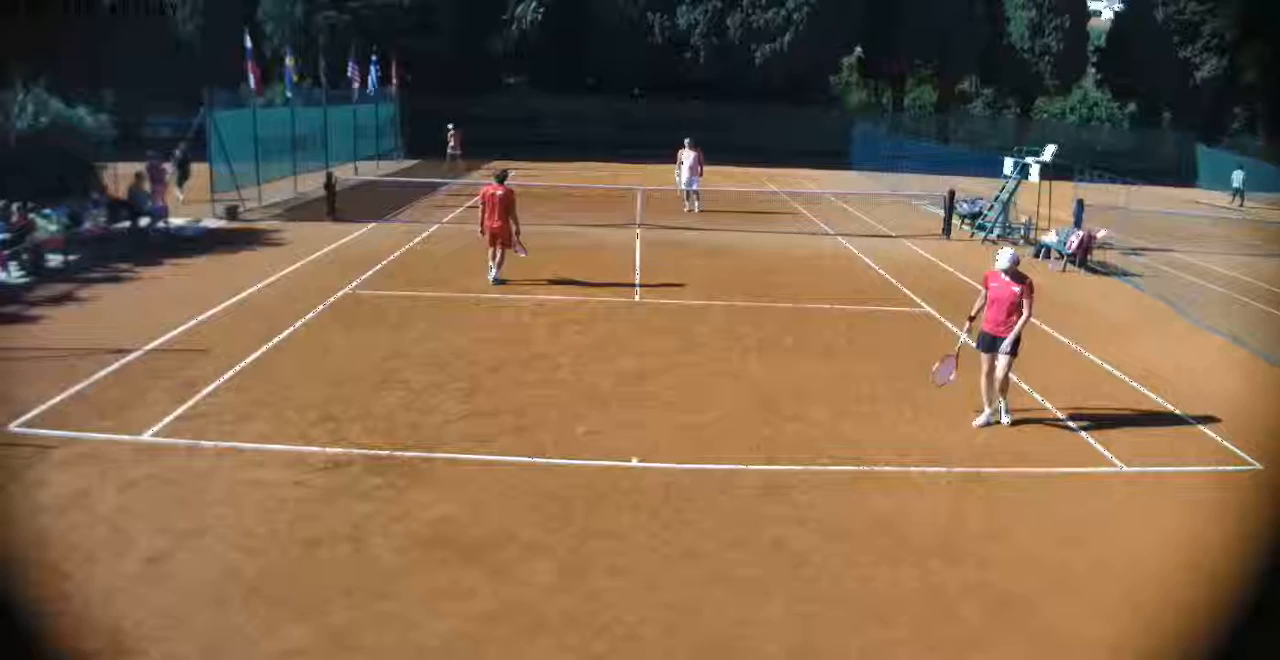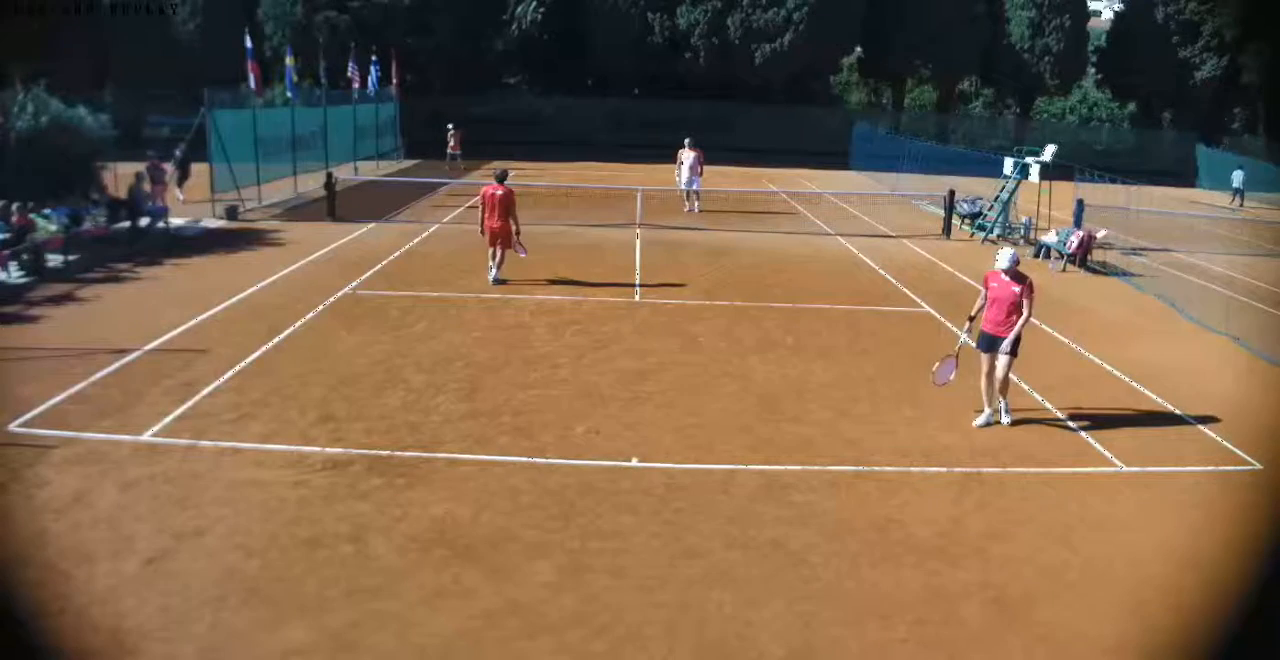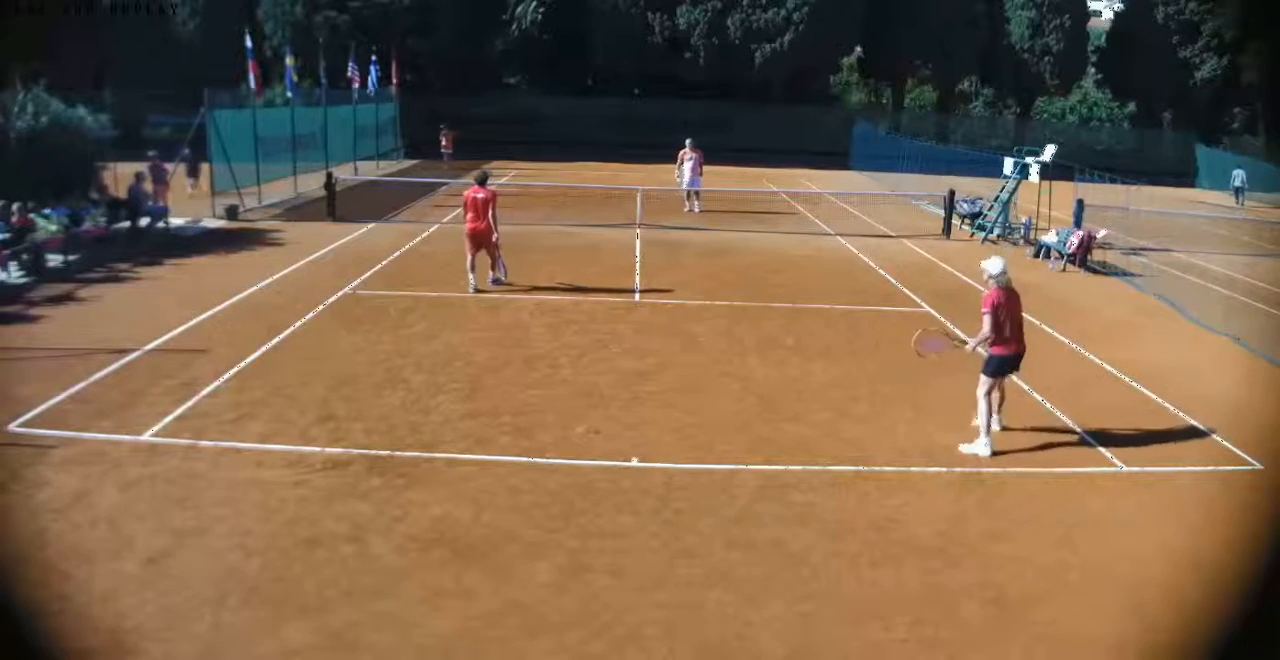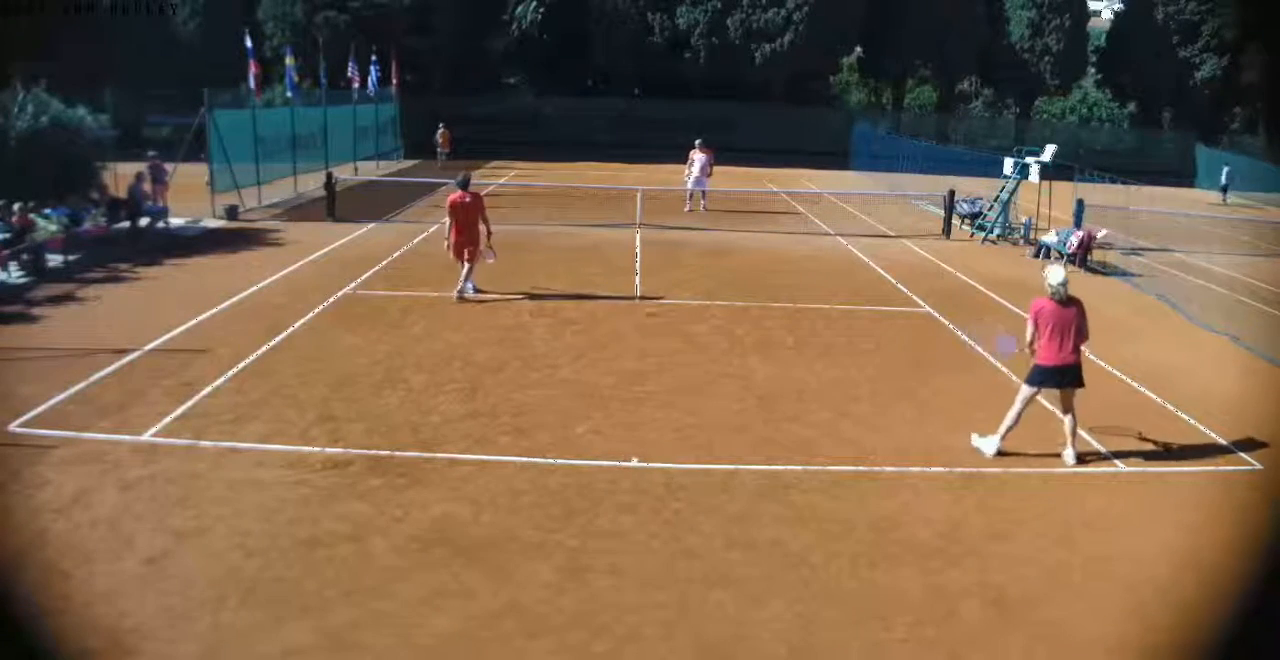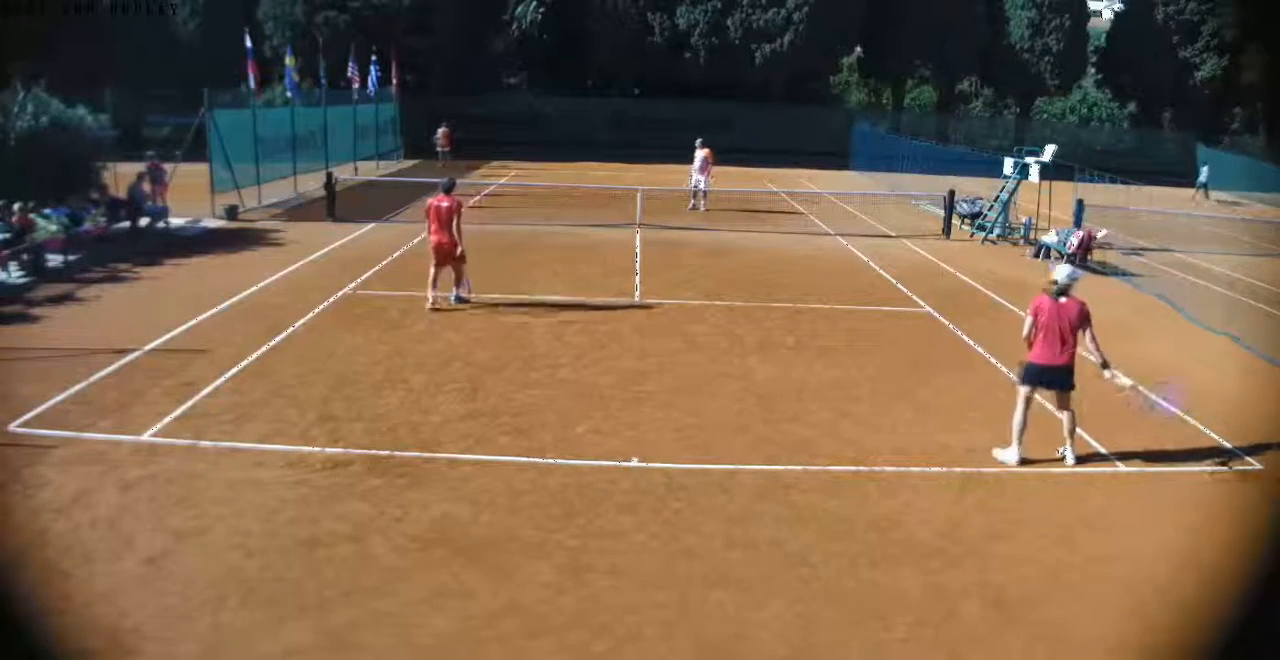
dt=0.7s
person 1, frame 1
left shoulder: (1025, 282)
right shoulder: (990, 276)
left elbow: (1026, 314)
left wrist: (1011, 337)
right wrist: (970, 319)
left hip: (1009, 336)
right hip: (988, 331)
left knee: (1001, 375)
right knee: (986, 372)
left ankle: (1002, 403)
right ankle: (988, 411)
person 1, frame 2
left shoulder: (1025, 282)
right shoulder: (990, 276)
left elbow: (1026, 314)
left wrist: (1011, 337)
right wrist: (970, 320)
left hip: (1009, 335)
right hip: (988, 331)
left knee: (1001, 376)
right knee: (986, 372)
left ankle: (1003, 403)
right ankle: (988, 412)
person 1, frame 3
left shoulder: (990, 296)
right shoulder: (1012, 293)
left elbow: (987, 332)
left wrist: (974, 343)
right wrist: (983, 340)
left hip: (1002, 352)
right hip: (1018, 350)
left knee: (982, 394)
right knee: (998, 383)
left ankle: (983, 443)
right ankle: (995, 418)
person 1, frame 4
left shoulder: (1039, 305)
right shoulder: (1077, 305)
left elbow: (1029, 339)
right elbow: (1084, 336)
left wrist: (1031, 350)
left hip: (1046, 364)
right hip: (1071, 364)
left knee: (1021, 402)
right knee: (1068, 408)
left ankle: (994, 442)
right ankle: (1070, 451)
person 1, frame 5
left shoulder: (1039, 301)
right shoulder: (1080, 307)
left elbow: (1025, 334)
right elbow: (1090, 339)
right wrist: (1104, 365)
left hip: (1037, 362)
right hip: (1063, 366)
left knee: (1022, 405)
right knee: (1065, 409)
left ankle: (1014, 451)
right ankle: (1069, 452)
